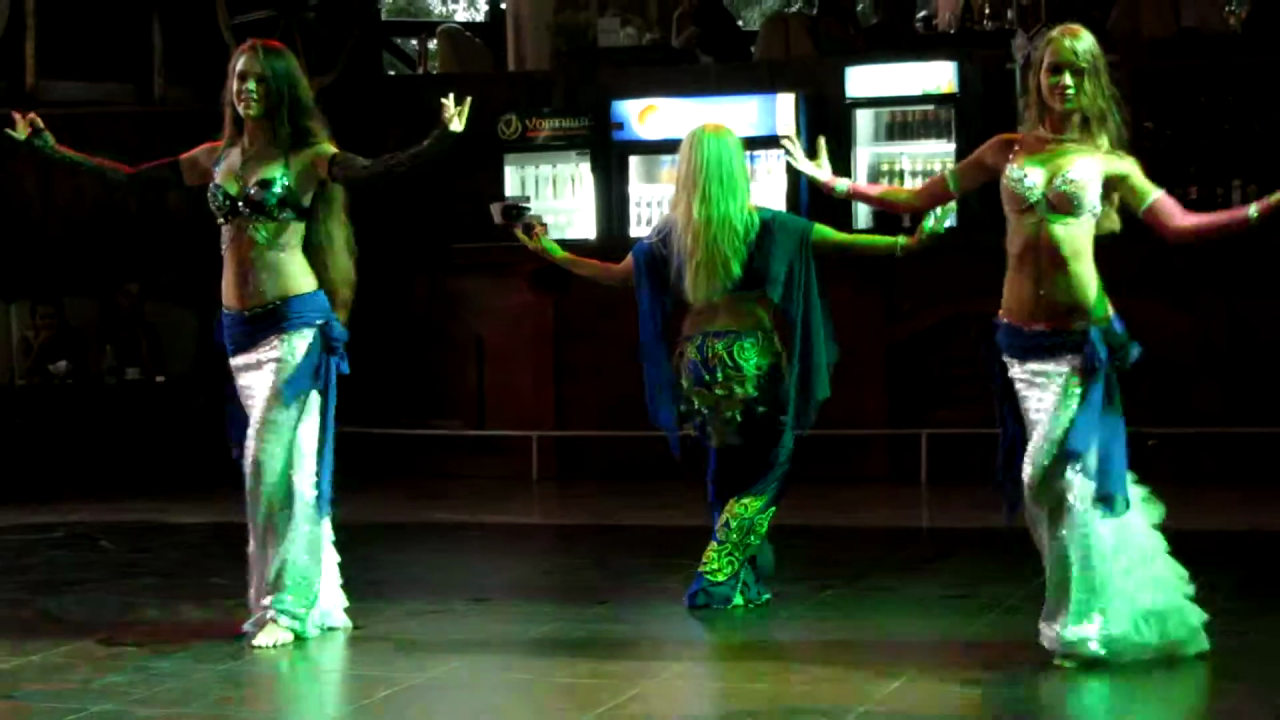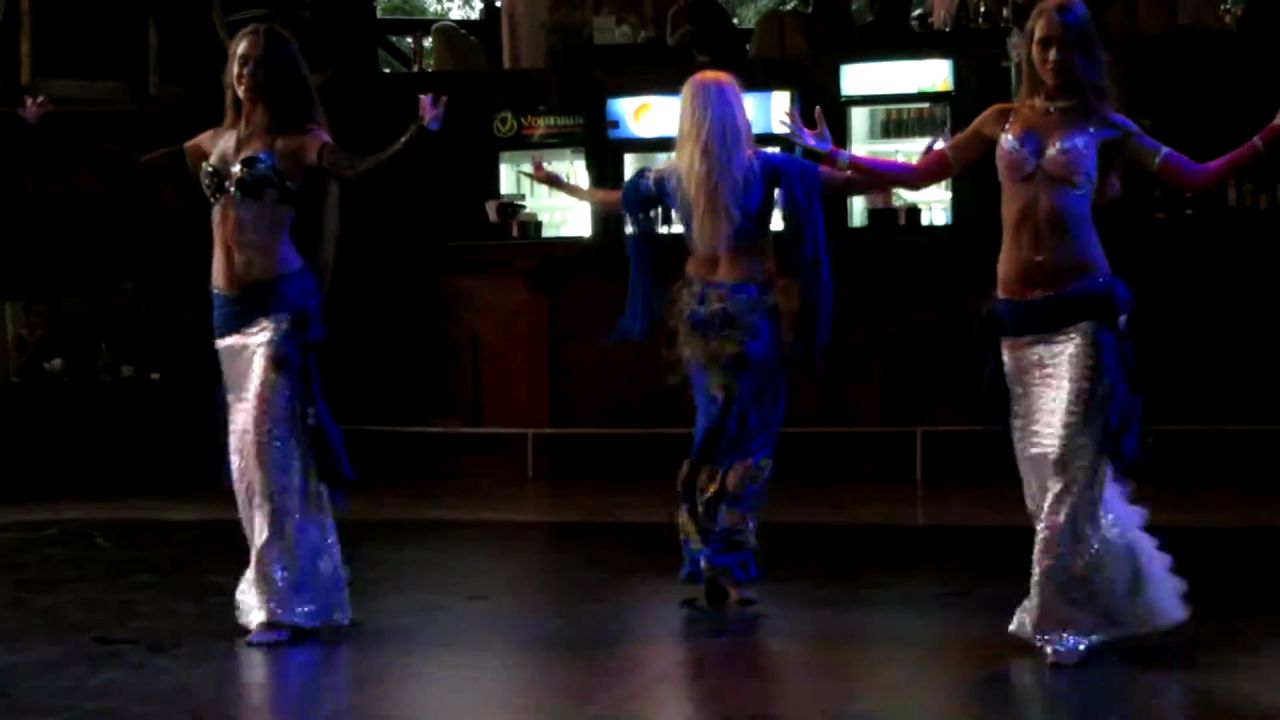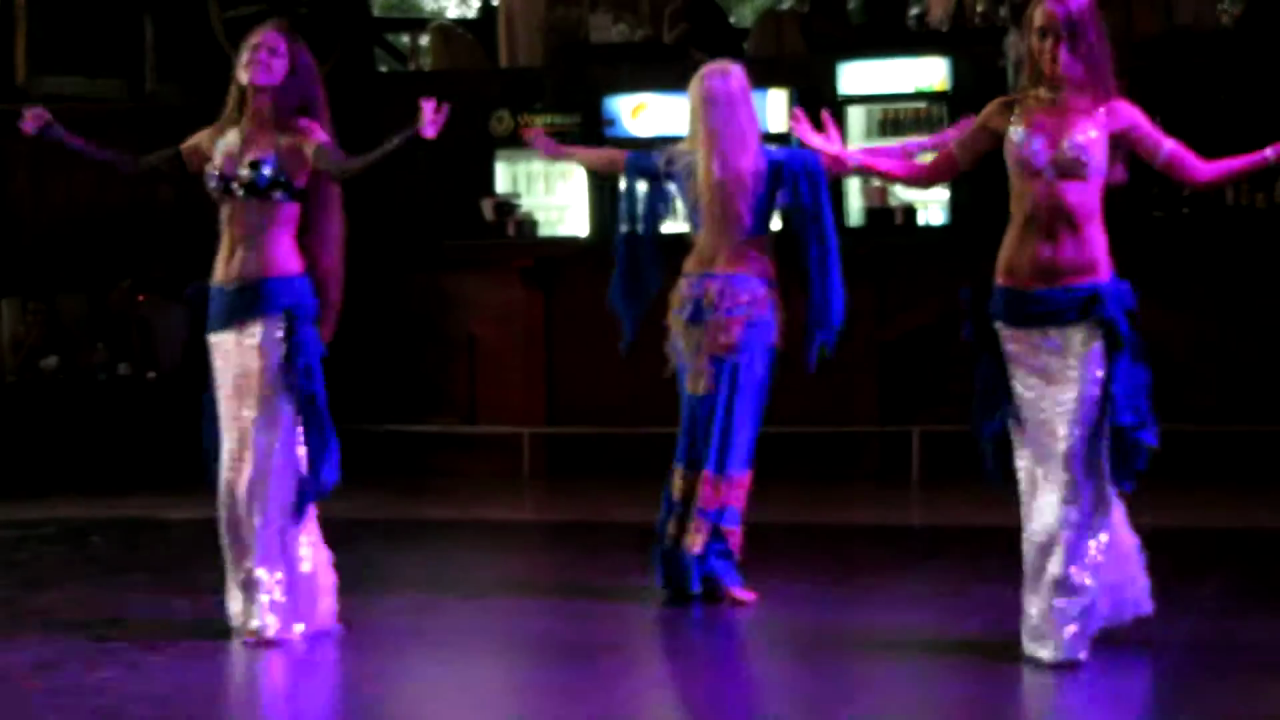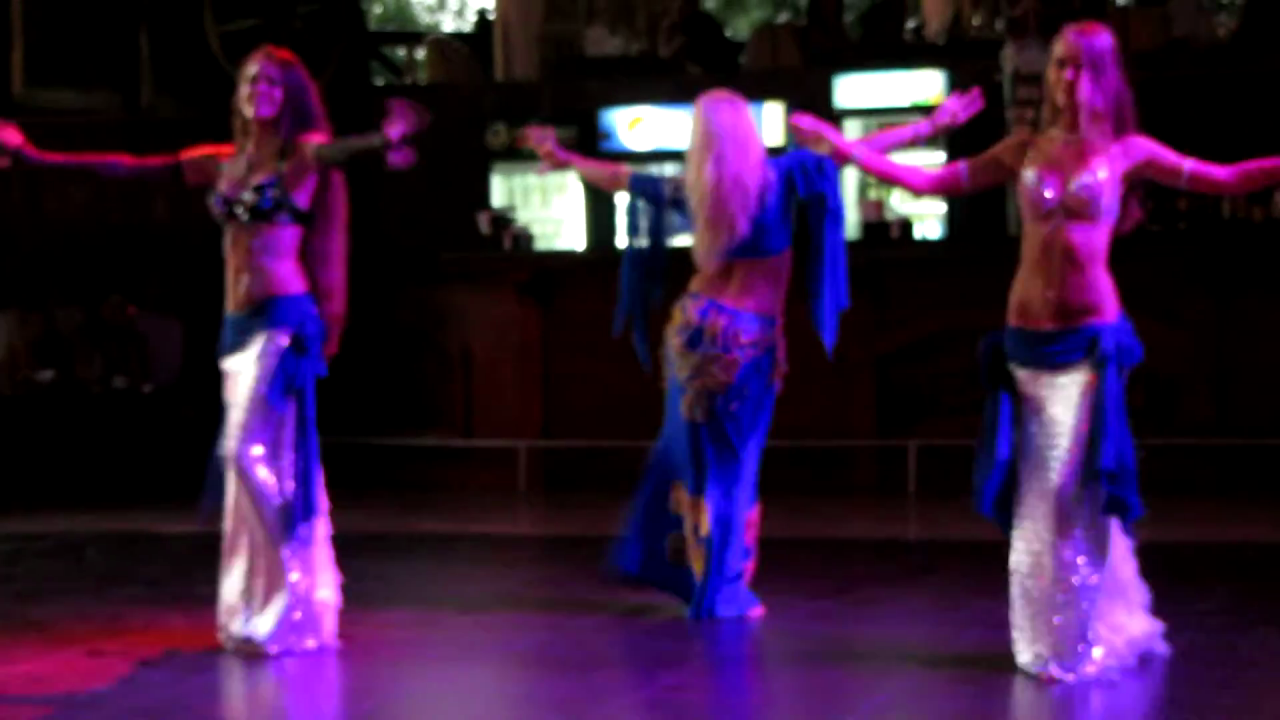
dt=0.4s
person 1, frame 1
left shoulder: (1110, 160)
right shoulder: (1003, 149)
left elbow: (1179, 226)
right elbow: (918, 200)
right wrist: (837, 184)
left hip: (1083, 337)
right hip: (1022, 344)
left knee: (1054, 473)
right knee: (1049, 485)
left ankle: (1075, 626)
right ankle: (1105, 615)
person 1, frame 2
left shoulder: (1105, 124)
right shoulder: (1001, 119)
left elbow: (1194, 177)
right elbow: (919, 174)
right wrist: (837, 156)
left hip: (1082, 305)
right hip: (1017, 311)
left knee: (1066, 459)
right knee: (1041, 464)
left ankle: (1061, 620)
right ankle: (1092, 600)
person 1, frame 3
left shoulder: (1113, 113)
right shoulder: (1006, 112)
left elbow: (1197, 172)
right elbow: (928, 173)
right wrist: (845, 158)
left hip: (1087, 302)
right hip: (1017, 304)
left knee: (1073, 455)
right knee: (1036, 457)
left ankle: (1065, 616)
right ankle: (1051, 611)
person 1, frame 4
left shoulder: (1127, 150)
right shoulder: (1023, 149)
left elbow: (1223, 180)
right elbow: (932, 183)
right wrist: (848, 150)
left hip: (1092, 339)
right hip: (1028, 341)
left knee: (1077, 485)
right knee: (1040, 494)
left ankle: (1082, 642)
right ankle: (1048, 639)
person 2, frame 1
left shoulder: (308, 155)
right shoulder: (214, 157)
left elbow: (376, 170)
right elbow: (130, 176)
left wrist: (441, 139)
right wrist: (48, 146)
left hip: (296, 321)
right hip: (239, 327)
left knee: (281, 464)
right knee: (263, 466)
left ankle: (288, 605)
right ankle: (292, 597)
person 2, frame 2
left shoulder: (300, 139)
right shoulder: (216, 141)
left elbow: (356, 168)
right elbow: (137, 164)
left wrist: (418, 132)
left hip: (280, 303)
right hip: (229, 309)
left knee: (270, 446)
right knee: (250, 449)
left ankle: (288, 599)
right ankle: (275, 589)
person 2, frame 3
left shoulder: (300, 134)
right shoulder: (216, 139)
left elbow: (346, 169)
right elbow: (135, 167)
left wrist: (414, 136)
right wrist: (55, 135)
left hip: (277, 304)
right hip: (226, 306)
left knee: (266, 452)
right knee: (239, 455)
left ankle: (283, 603)
right ankle: (258, 596)
person 2, frame 4
left shoulder: (303, 151)
right shoulder: (219, 161)
left elbow: (334, 152)
right elbow: (130, 166)
left wrist: (386, 140)
left hip: (282, 320)
right hip: (240, 325)
left knee: (259, 458)
right knee: (248, 462)
left ankle: (288, 615)
right ankle: (263, 612)
person 3, frame 1
left shoulder: (669, 230)
right shoulder: (758, 222)
left elbow: (618, 274)
right elbow: (842, 241)
left wrist: (556, 255)
right wrist: (906, 242)
left hip: (696, 360)
right hip: (751, 357)
left knee: (727, 477)
right knee: (764, 472)
left ankle: (742, 577)
right ankle: (719, 581)
person 3, frame 2
left shoulder: (670, 174)
right shoulder: (761, 165)
left elbow: (615, 199)
right elbow: (846, 182)
left wrist: (562, 186)
left hip: (697, 303)
right hip: (751, 306)
left knee: (714, 429)
right knee: (753, 432)
left ankle: (708, 555)
right ankle: (728, 549)
person 3, frame 3
left shoulder: (678, 158)
right shoulder: (767, 161)
left elbow: (613, 161)
left wrist: (560, 151)
left hip: (694, 297)
right hip: (745, 301)
left knee: (697, 430)
right knee: (730, 433)
left ankle: (682, 566)
right ankle: (712, 563)
person 3, frame 4
left shoulder: (689, 187)
right shoulder: (778, 175)
left elbow: (616, 177)
right elbow: (859, 149)
left wrist: (561, 155)
right wrist: (933, 123)
left hip: (695, 323)
right hip: (749, 336)
left knee: (686, 447)
right knee: (734, 461)
left ankle: (657, 562)
right ankle: (724, 590)
